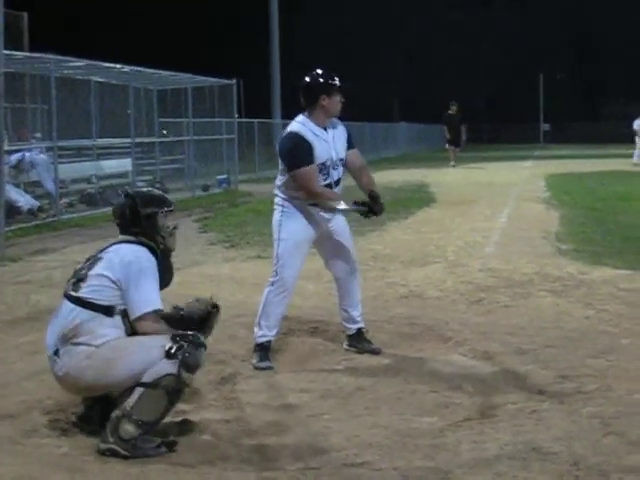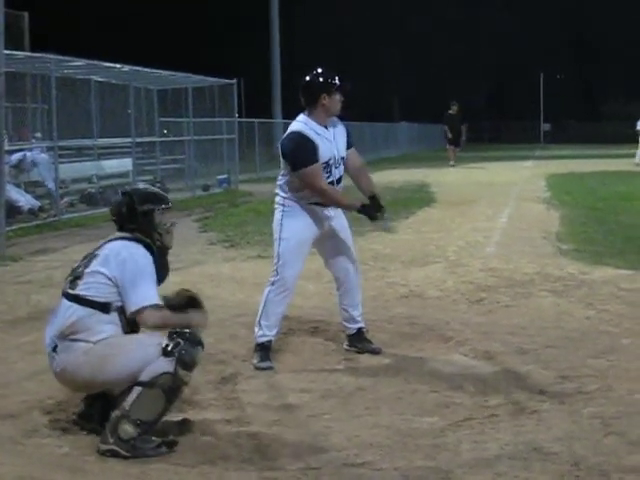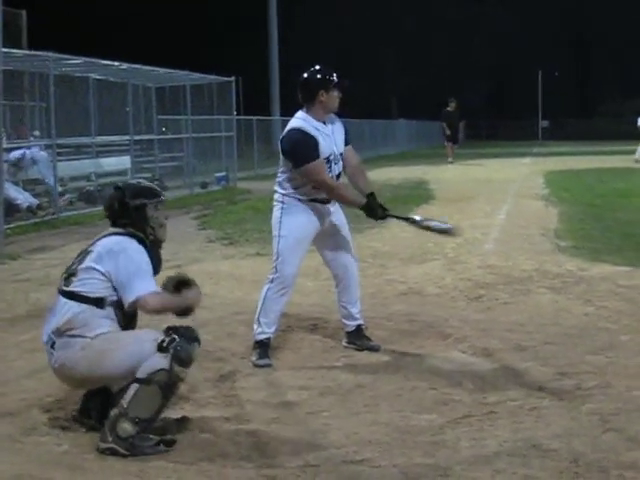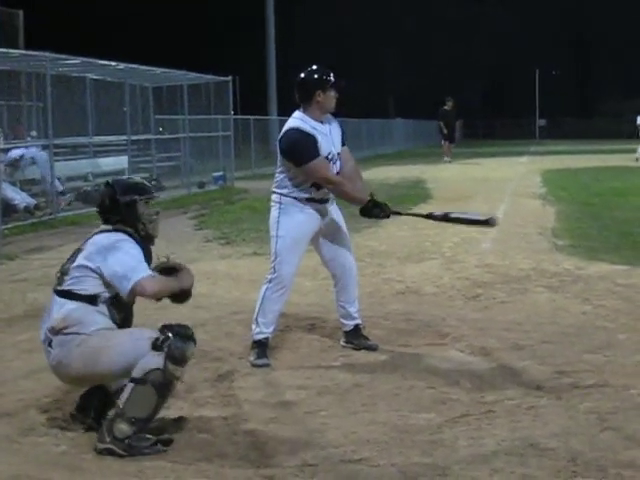
dt=0.1s
person 1, frame 1
left shoulder: (339, 129)
right shoulder: (296, 137)
left elbow: (357, 165)
right elbow: (313, 190)
left wrist: (373, 195)
right wrist: (354, 205)
left hip: (331, 211)
right hip: (296, 213)
left knee: (348, 271)
right knee: (283, 278)
left ankle: (354, 333)
right ankle: (262, 343)
person 1, frame 2
left shoulder: (338, 128)
right shoulder: (298, 137)
left elbow: (355, 166)
right elbow: (319, 188)
left wrist: (373, 197)
right wrist: (360, 207)
left hip: (331, 210)
right hip: (297, 212)
left knee: (348, 271)
right knee: (284, 278)
left ankle: (354, 333)
right ankle: (263, 343)
person 1, frame 3
left shoulder: (336, 124)
right shoulder: (298, 133)
left elbow: (352, 164)
right elbow: (326, 183)
left wrist: (370, 196)
right wrist: (364, 205)
left hip: (329, 207)
right hip: (296, 210)
left knee: (347, 268)
right knee: (283, 275)
left ankle: (354, 330)
right ankle: (262, 340)
person 1, frame 4
left shoulder: (332, 124)
right shoulder: (297, 133)
left elbow: (347, 166)
right elbow: (330, 180)
left wrist: (369, 199)
right wrist: (367, 203)
left hip: (326, 207)
right hip: (294, 209)
left knee: (346, 267)
right knee: (281, 274)
left ankle: (351, 329)
right ankle: (260, 340)
person 2, frame 1
left shoulder: (120, 251)
right shoulder: (137, 255)
right elbow: (146, 325)
left wrist: (178, 315)
right wrist: (181, 331)
left hip: (69, 360)
right hip: (83, 362)
right knee: (188, 348)
left ankle: (101, 409)
right ankle: (125, 435)
person 2, frame 2
left shoulder: (116, 248)
right shoulder: (133, 251)
left elbow: (134, 313)
right elbow: (148, 318)
left wrist: (177, 313)
right wrist: (188, 320)
left hip: (69, 356)
right hip: (80, 358)
right knee: (185, 346)
left ankle: (99, 406)
right ankle: (124, 435)
person 2, frame 3
left shoulder: (112, 244)
right shoulder: (125, 246)
left elbow: (134, 300)
right elbow: (149, 302)
left wrist: (171, 298)
right wrist: (185, 298)
left hip: (71, 351)
right hip: (78, 353)
left knee: (148, 349)
right knee: (181, 343)
left ankle: (97, 406)
right ankle: (124, 433)
person 2, frame 4
left shoulder: (106, 241)
right shoulder: (117, 242)
left elbow: (130, 292)
right elbow: (148, 287)
left wrist: (165, 281)
right wrist: (181, 280)
left hip: (68, 348)
right hip: (75, 351)
left knee: (146, 352)
right knee: (176, 341)
left ankle: (94, 405)
right ankle: (121, 433)
